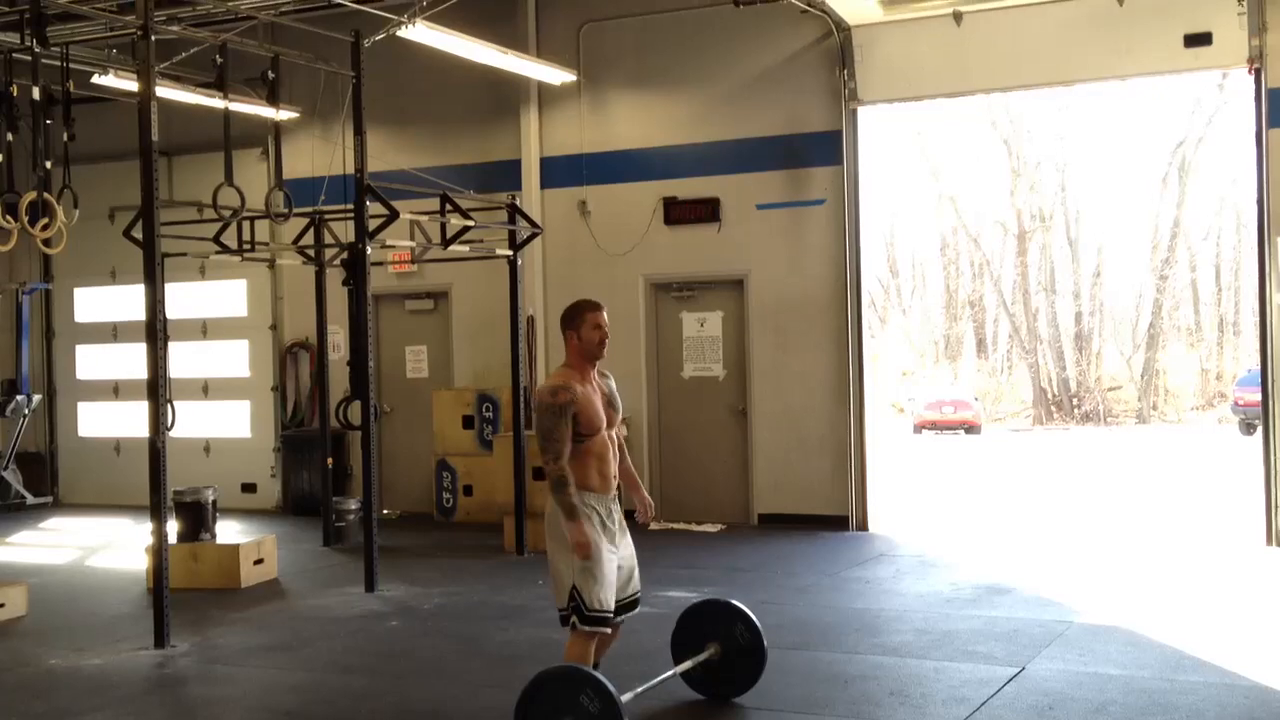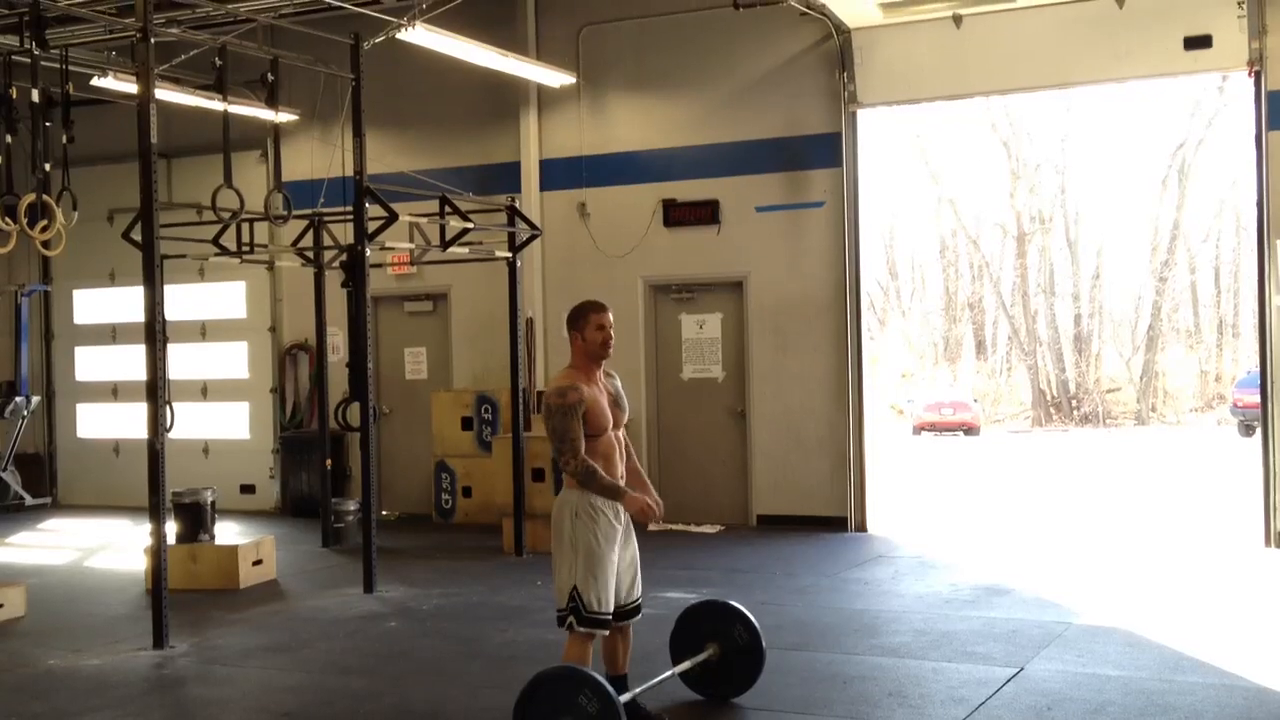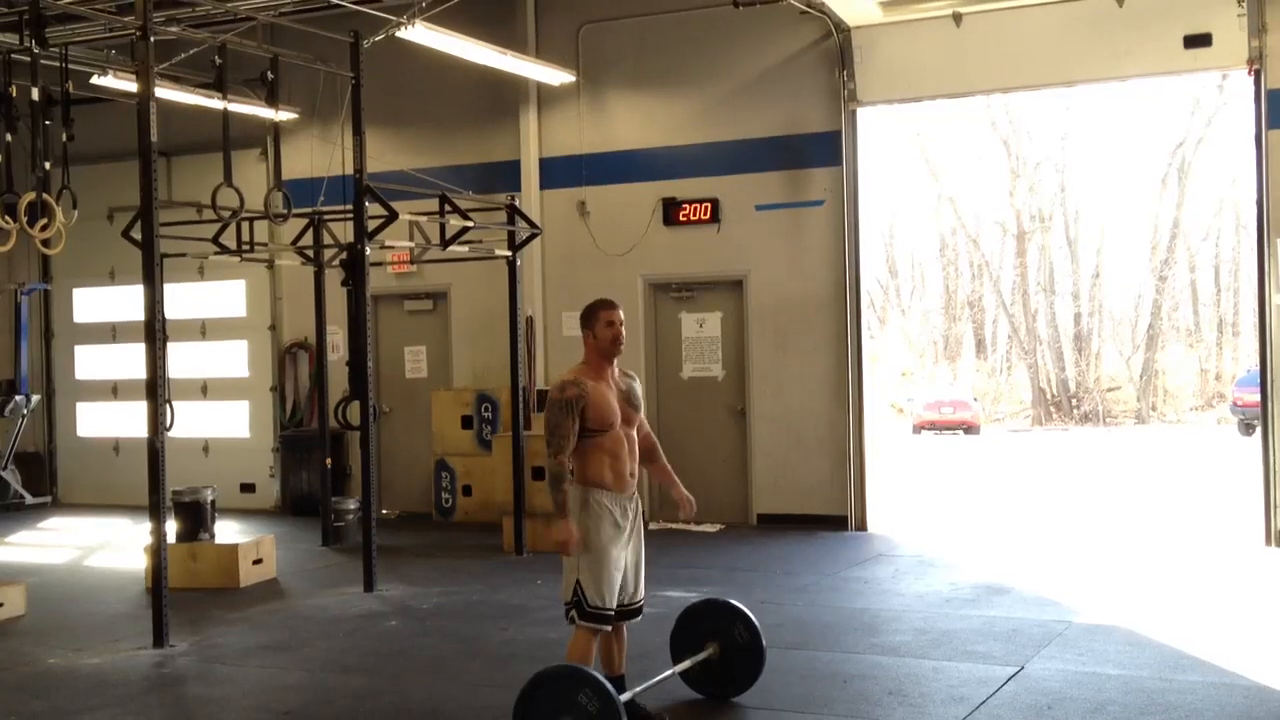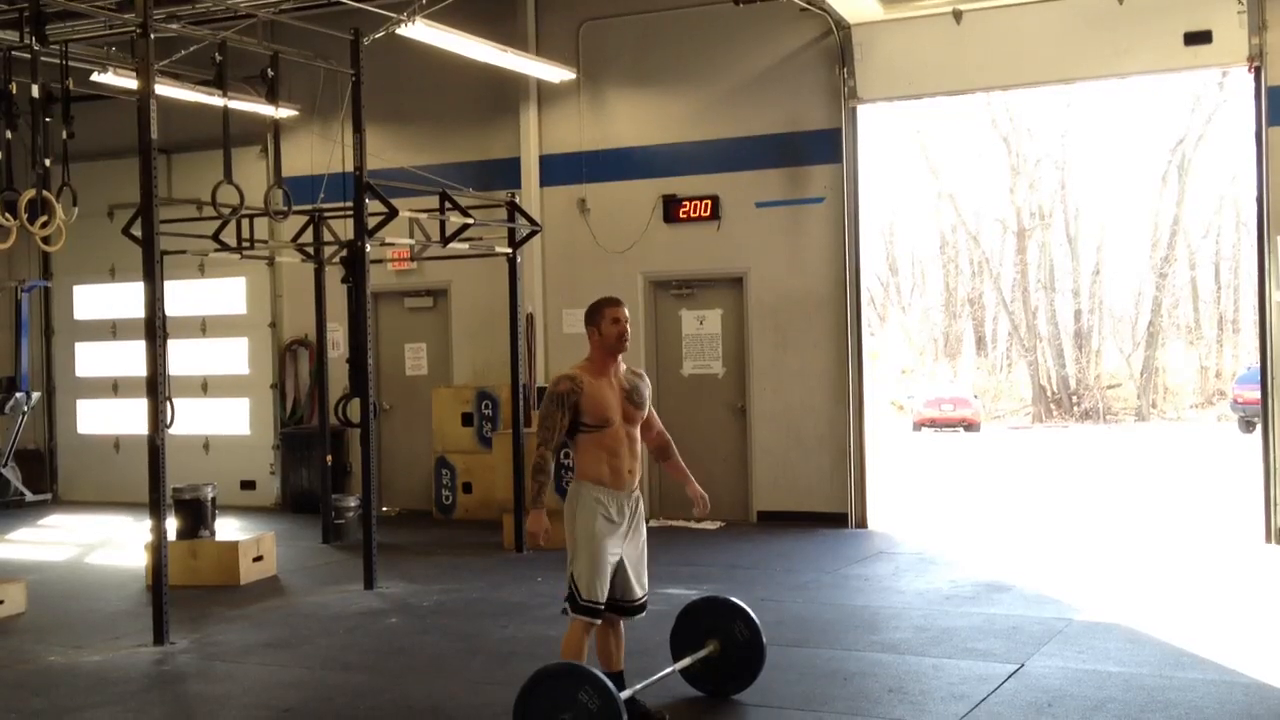
dt=0.3s
person 1, frame 1
left shoulder: (605, 381)
right shoulder: (559, 393)
right elbow: (554, 463)
left wrist: (637, 489)
right wrist: (574, 523)
left hip: (610, 506)
right hip: (581, 510)
left knee: (620, 608)
right knee: (590, 621)
person 1, frame 2
left shoulder: (610, 380)
right shoulder: (565, 392)
right elbow: (573, 462)
left wrist: (646, 488)
right wrist: (627, 497)
left hip: (615, 509)
right hip: (585, 511)
left knee: (623, 614)
right knee: (586, 622)
person 1, frame 3
left shoulder: (629, 381)
right shoulder: (571, 389)
right elbow: (559, 458)
left wrist: (675, 487)
right wrist: (564, 518)
left hip: (630, 506)
right hip: (595, 507)
left knee: (620, 614)
right knee: (591, 618)
person 1, frame 4
left shoulder: (637, 381)
right shoulder: (570, 385)
left elbow: (656, 437)
right elbow: (545, 450)
left wrist: (689, 483)
right wrist: (537, 509)
left hip: (631, 503)
right hip: (592, 503)
left knee: (617, 609)
right knee: (586, 611)
